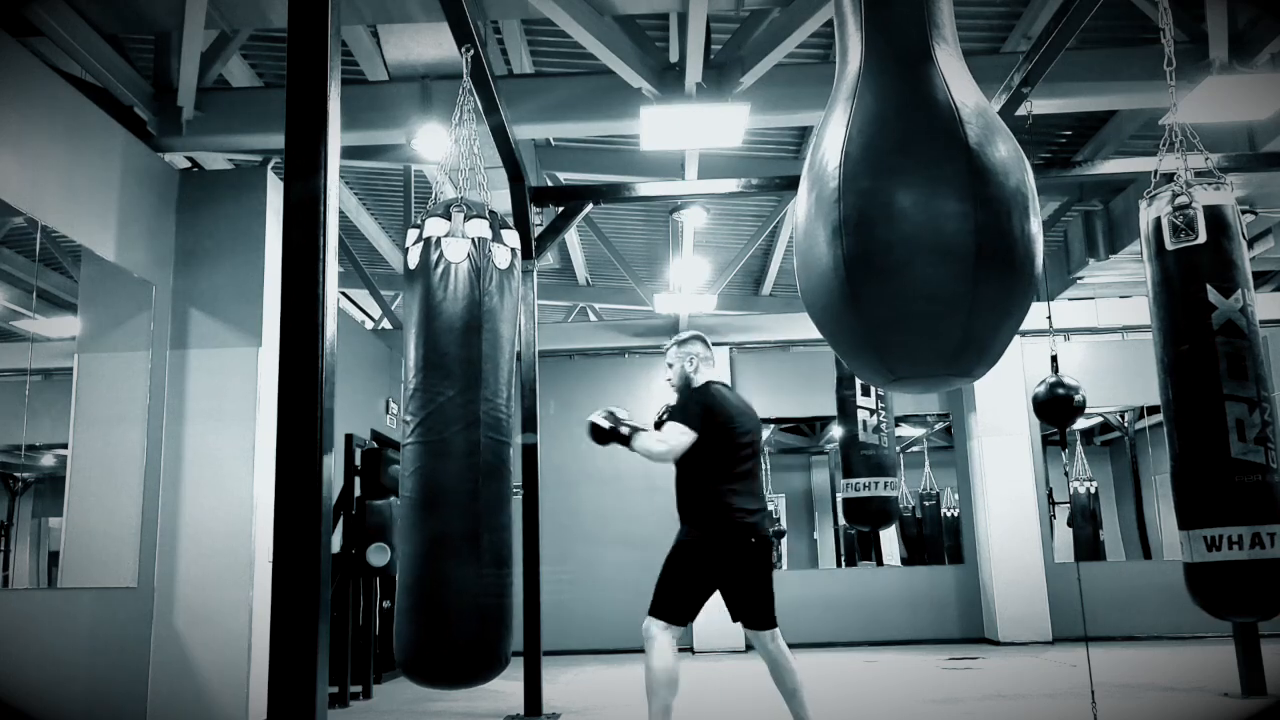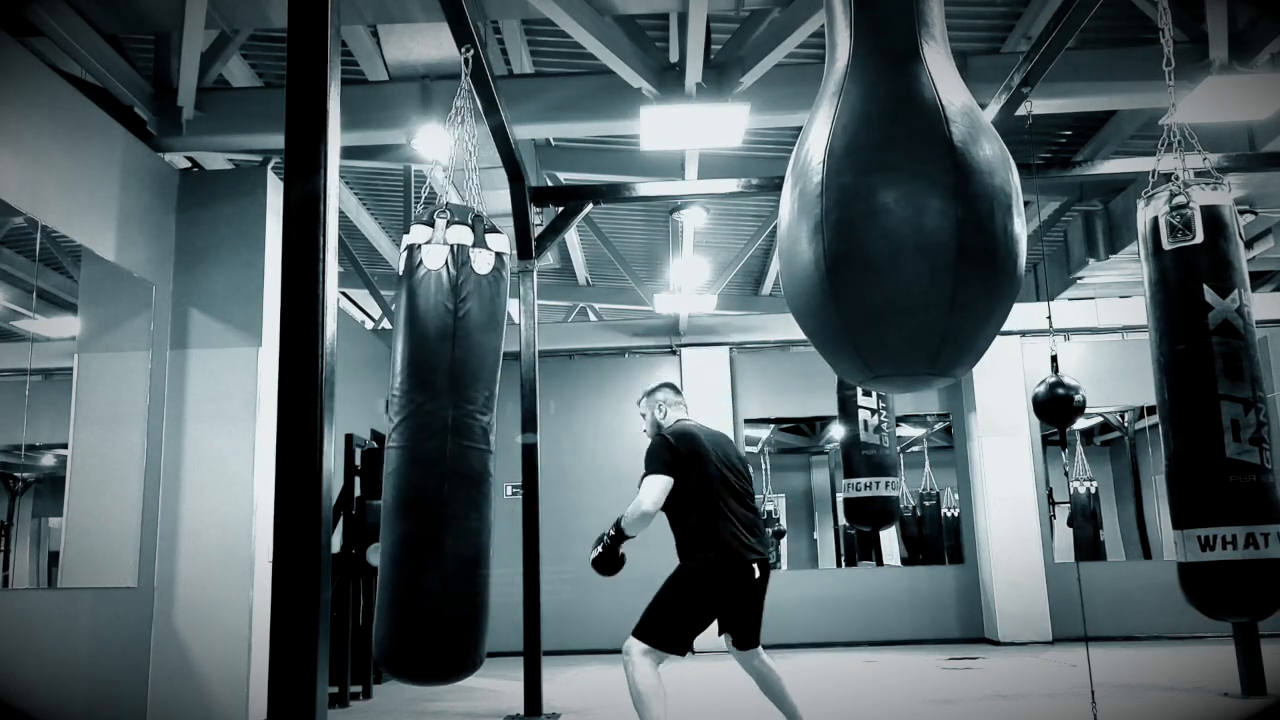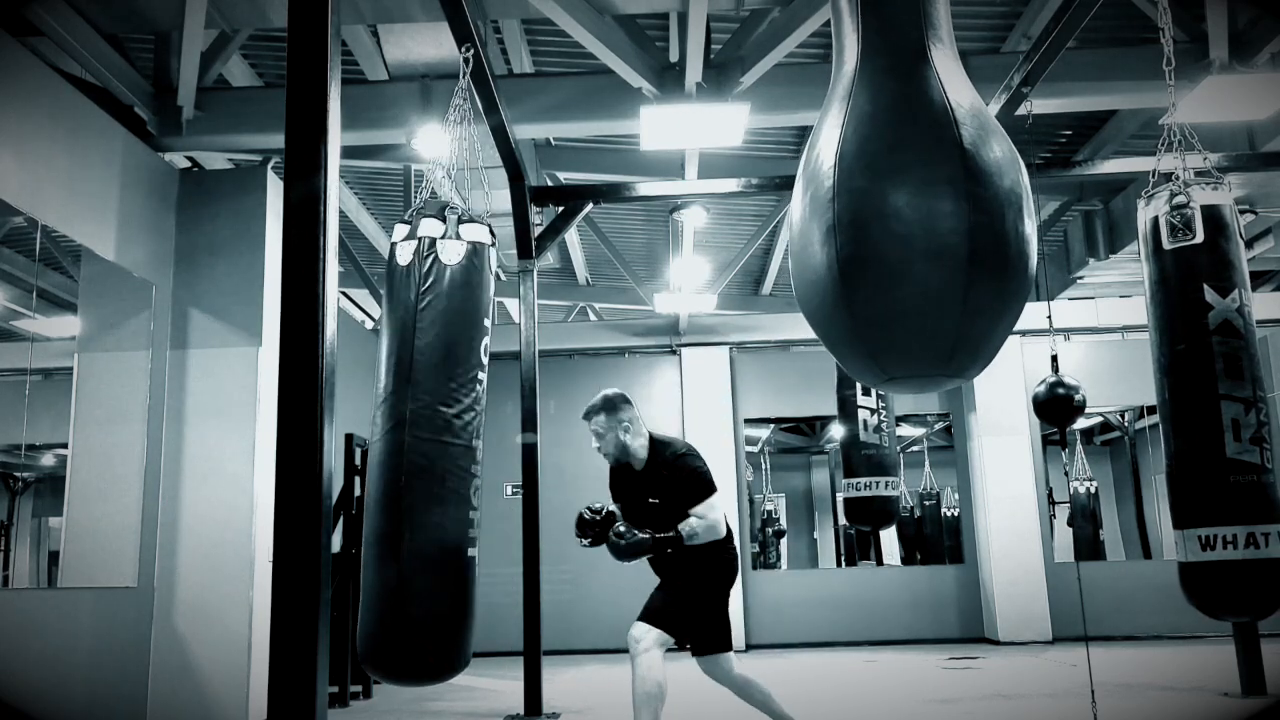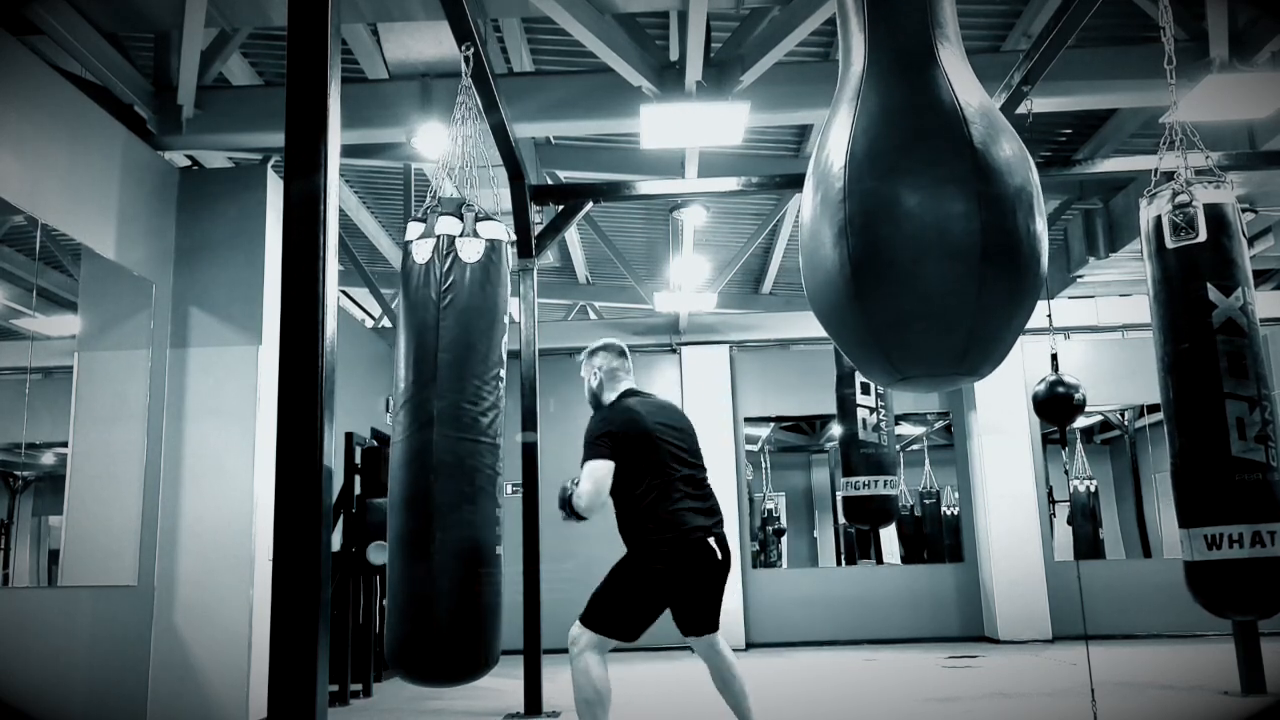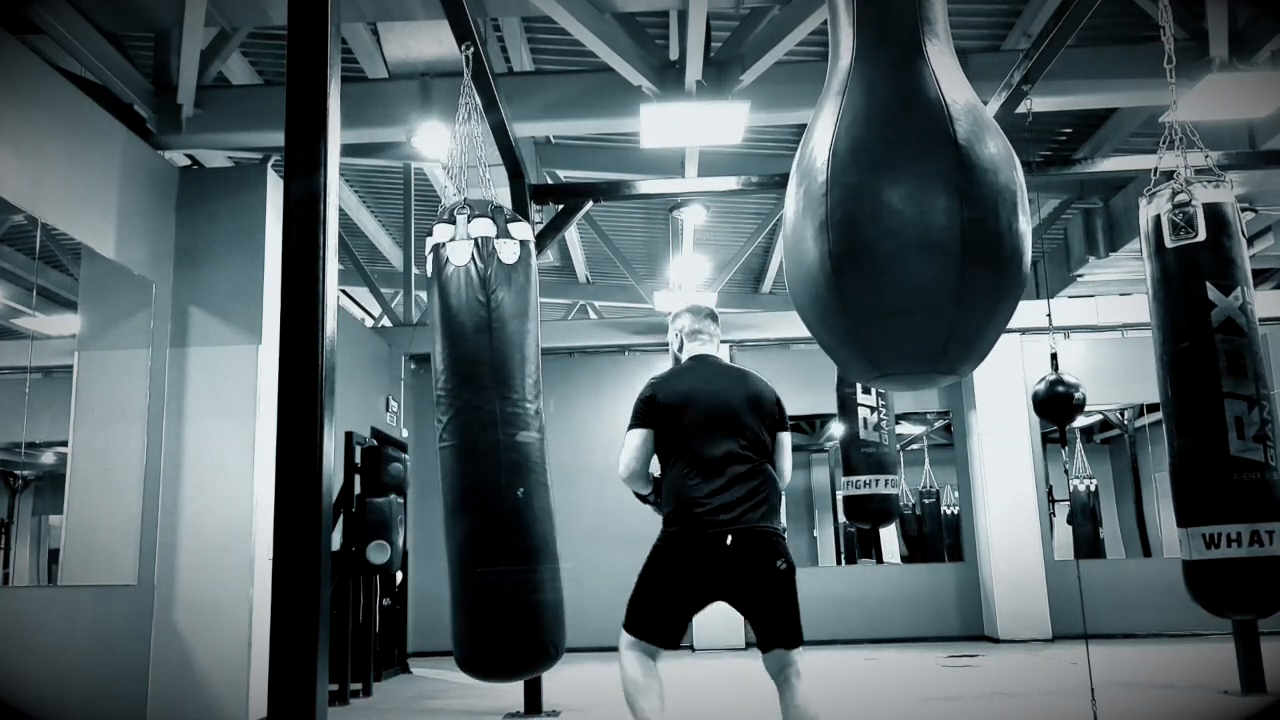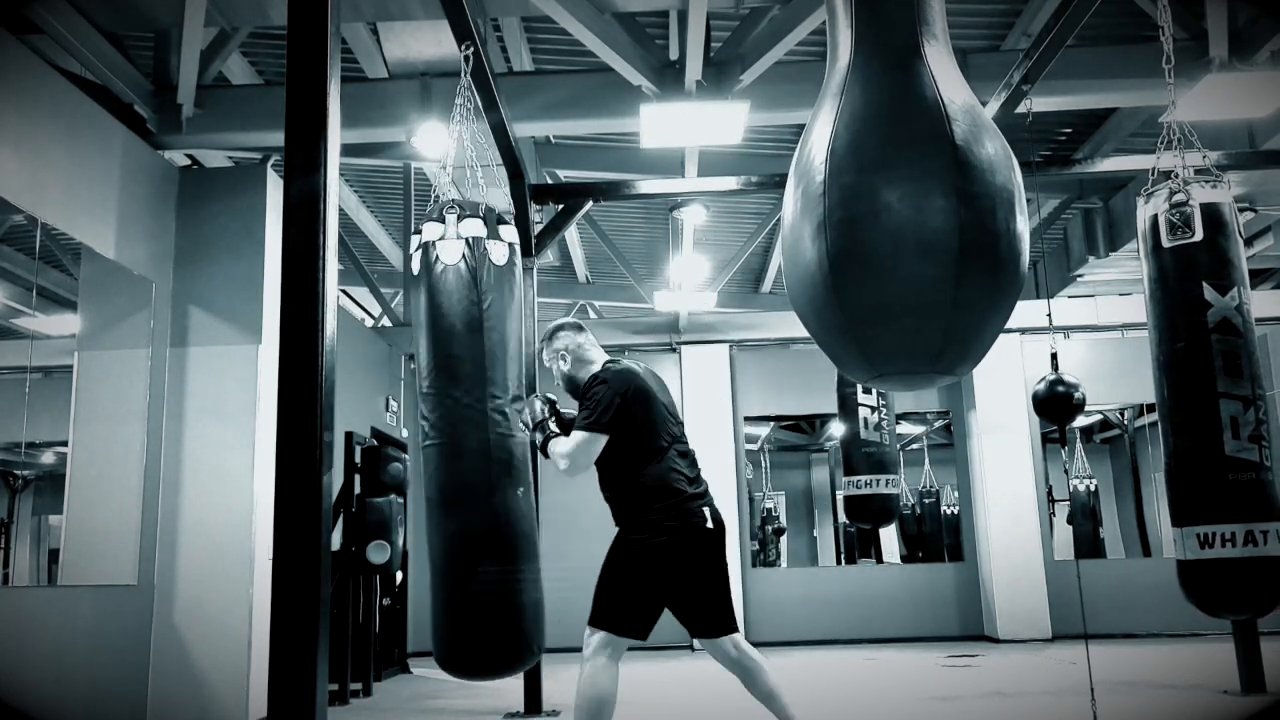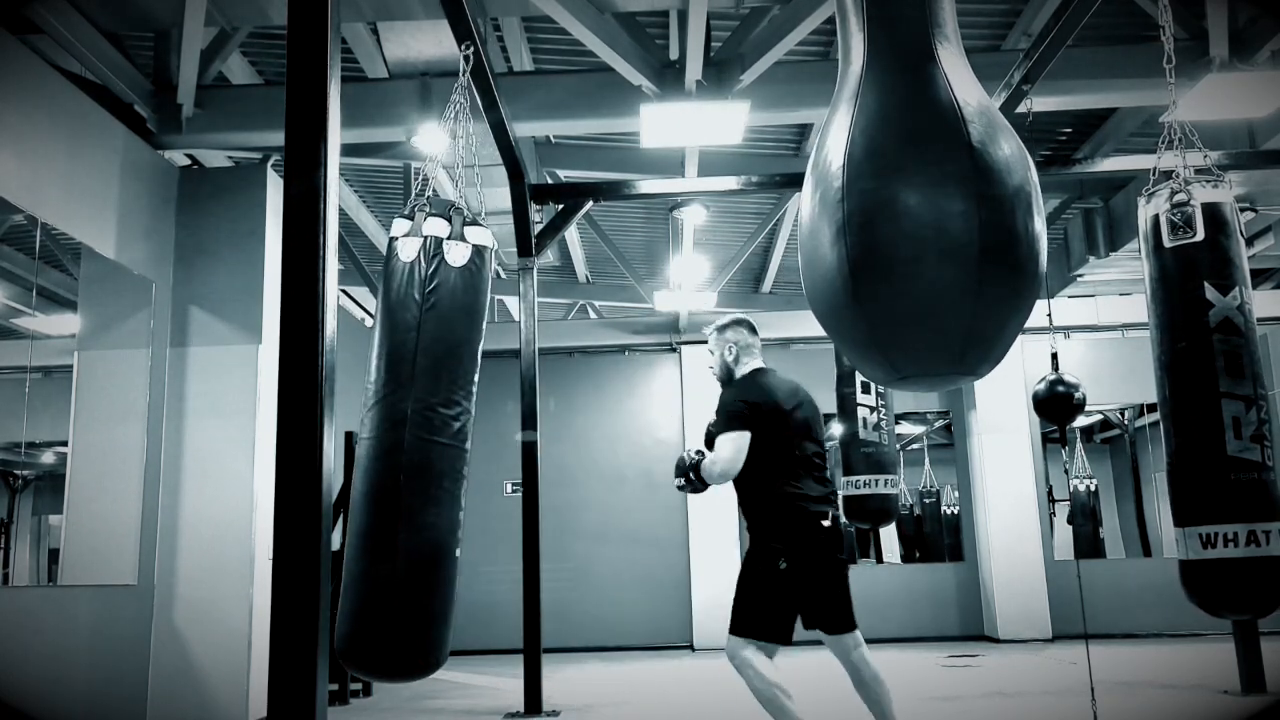
dt=0.7s
person 1, frame 1
left shoulder: (700, 398)
right shoulder: (739, 406)
left elbow: (662, 448)
left wrist: (620, 430)
left hip: (712, 536)
right hip: (752, 534)
left knee: (658, 631)
right knee: (762, 635)
person 1, frame 2
left shoulder: (668, 440)
right shoulder: (720, 441)
left elbow: (646, 507)
left wrist: (612, 538)
left hip: (711, 564)
right hip: (751, 562)
left knee: (638, 651)
right knee: (746, 651)
person 1, frame 3
left shoulder: (677, 459)
right shoulder: (621, 467)
left elbow: (714, 524)
right elbow: (632, 519)
left wrist: (653, 541)
right wrist: (604, 527)
left hip: (704, 569)
right hip: (686, 570)
left knee: (645, 642)
right knee: (718, 665)
person 1, frame 4
left shoulder: (609, 421)
right shoulder: (671, 413)
left elbow: (590, 498)
left wrist: (570, 500)
left hip: (664, 553)
right hip: (709, 549)
left knee: (584, 642)
right knee: (707, 643)
person 1, frame 5
left shoulder: (659, 390)
right shoulder: (761, 389)
left elbow: (629, 472)
right elbow: (782, 474)
left wrist: (653, 489)
left hip: (688, 540)
right hip: (762, 542)
left knee: (637, 648)
right knee: (787, 670)
person 1, frame 6
left shoulder: (607, 385)
right shoulder: (633, 373)
left elbow: (571, 462)
left wrist: (543, 431)
right wrist: (558, 422)
left hip: (658, 531)
right hip: (699, 525)
left knee: (601, 648)
right knee: (726, 643)
person 1, frame 7
left shoulder: (740, 395)
right shoulder: (793, 390)
left elbow: (727, 466)
left wrist: (695, 468)
right wrist: (720, 452)
left hip: (782, 536)
right hip: (822, 530)
left knee: (746, 649)
right knee: (848, 645)
